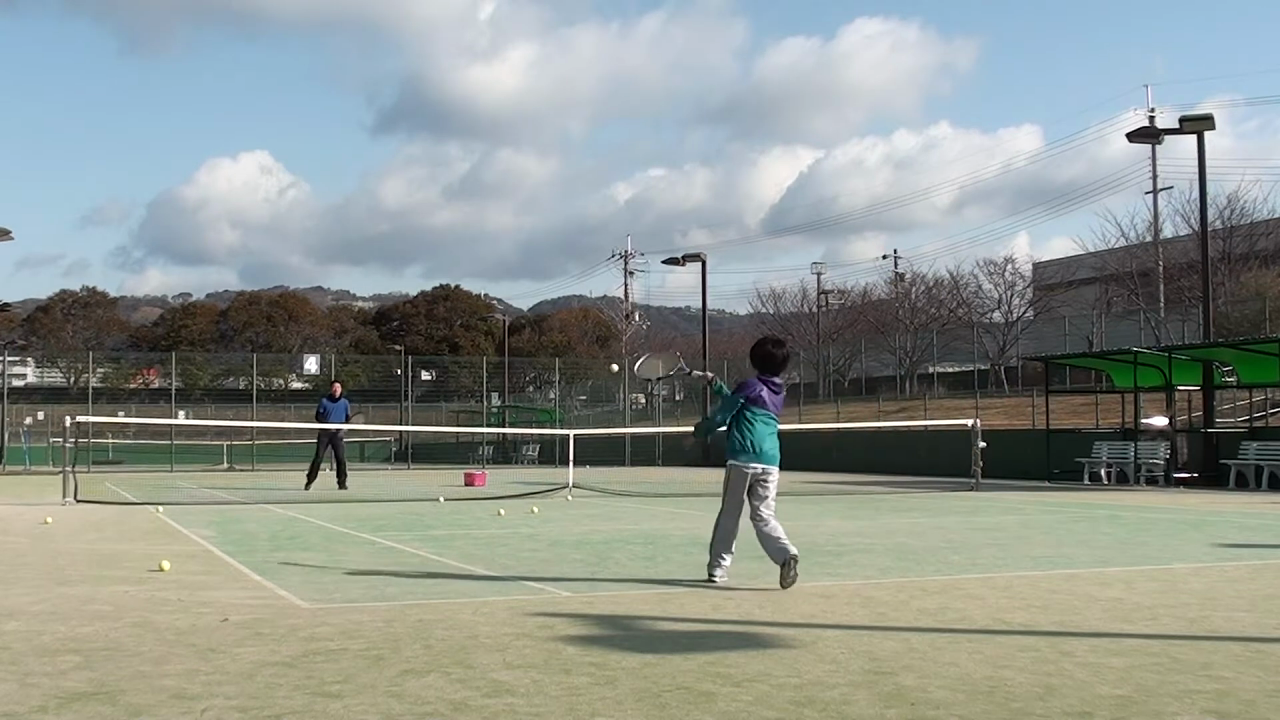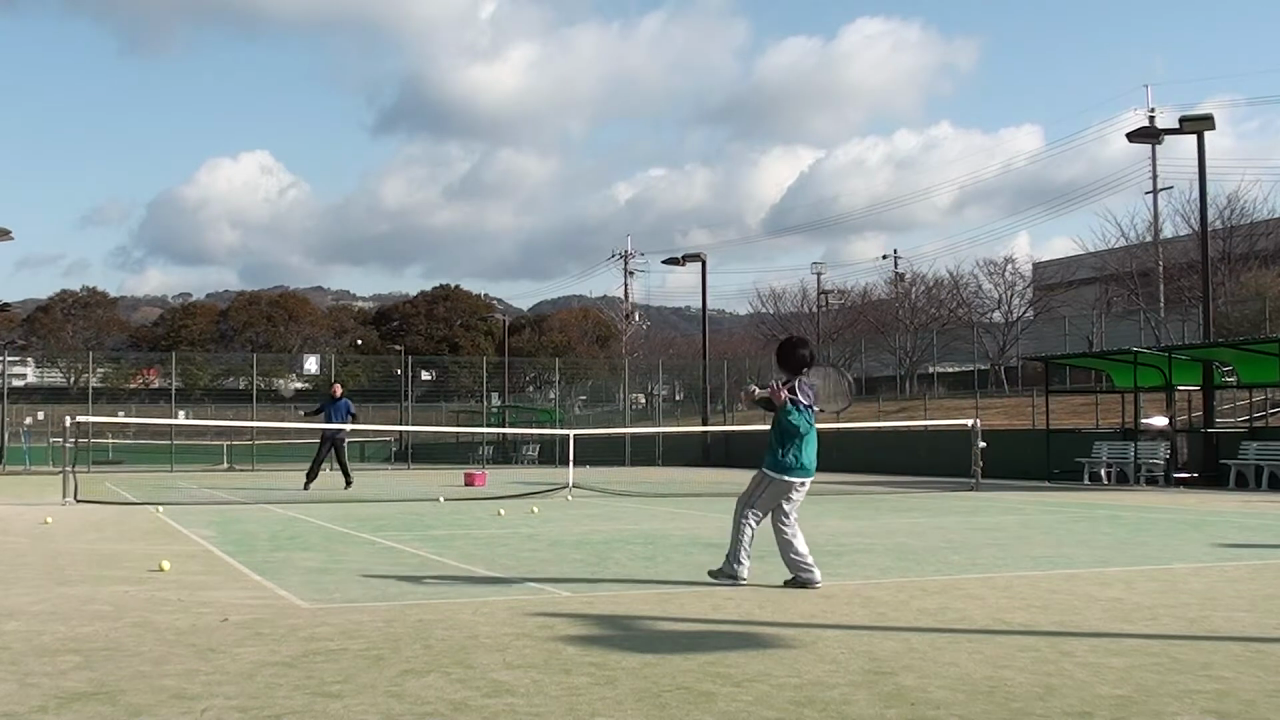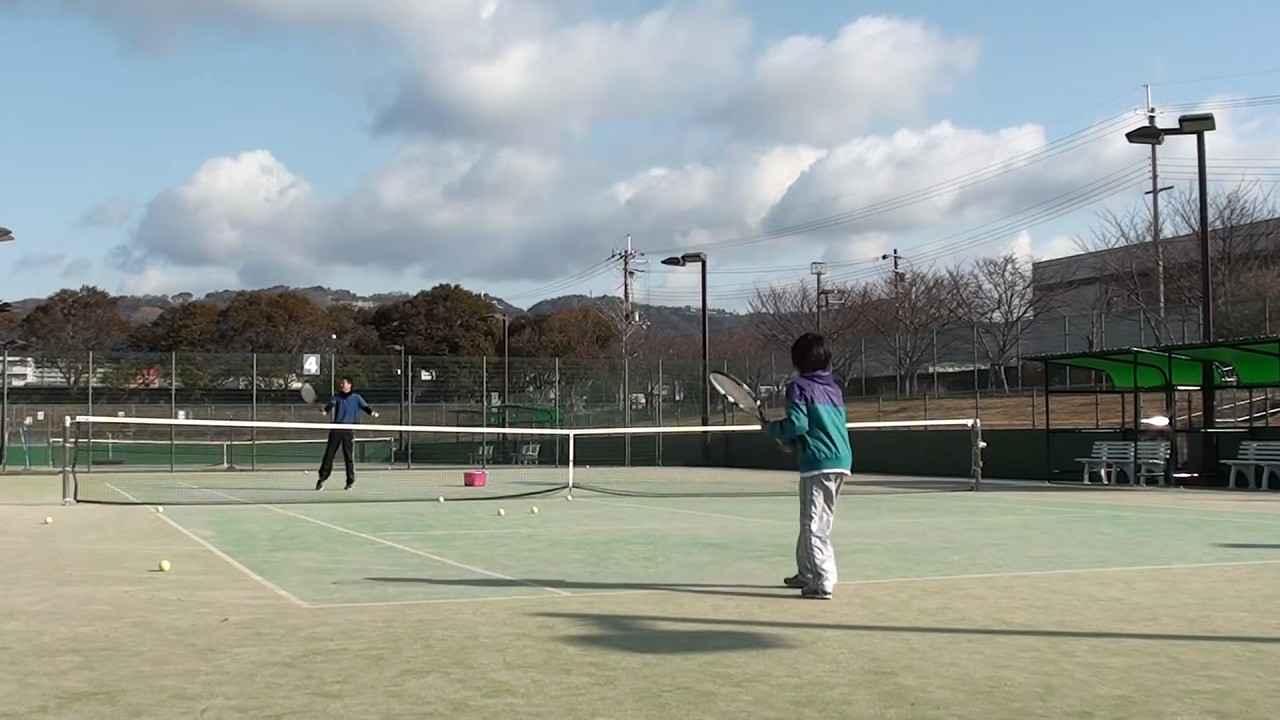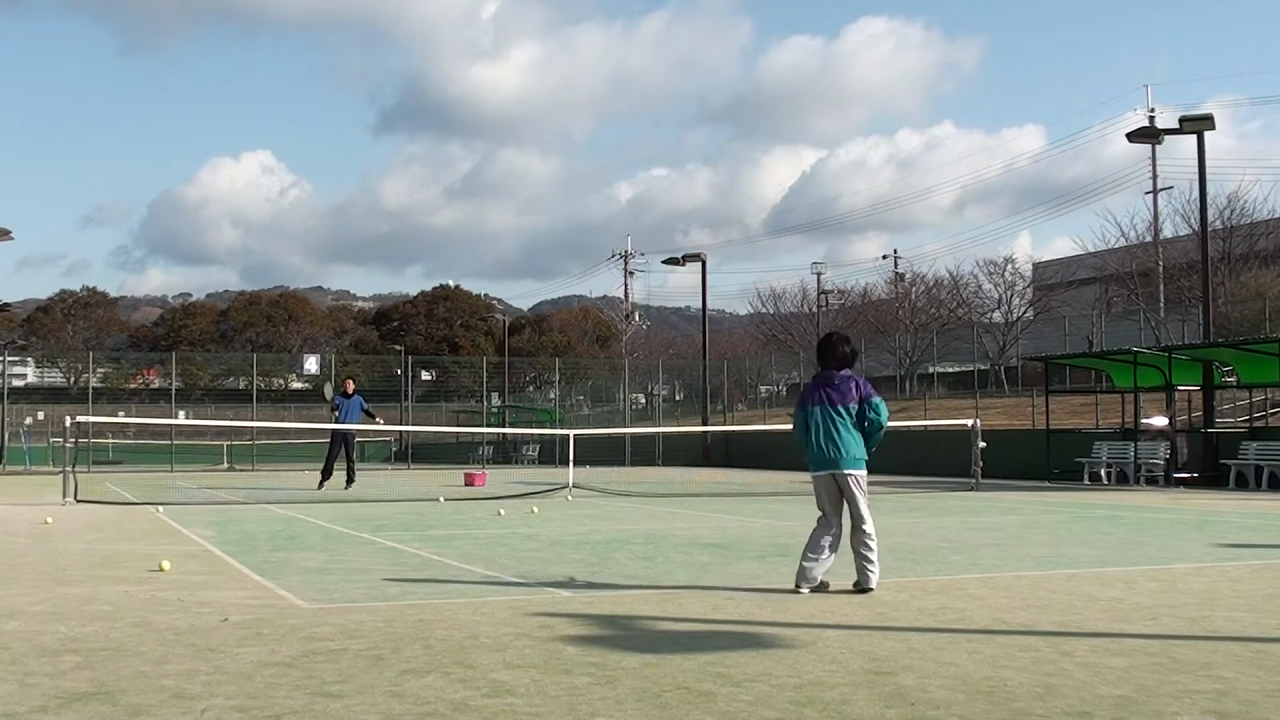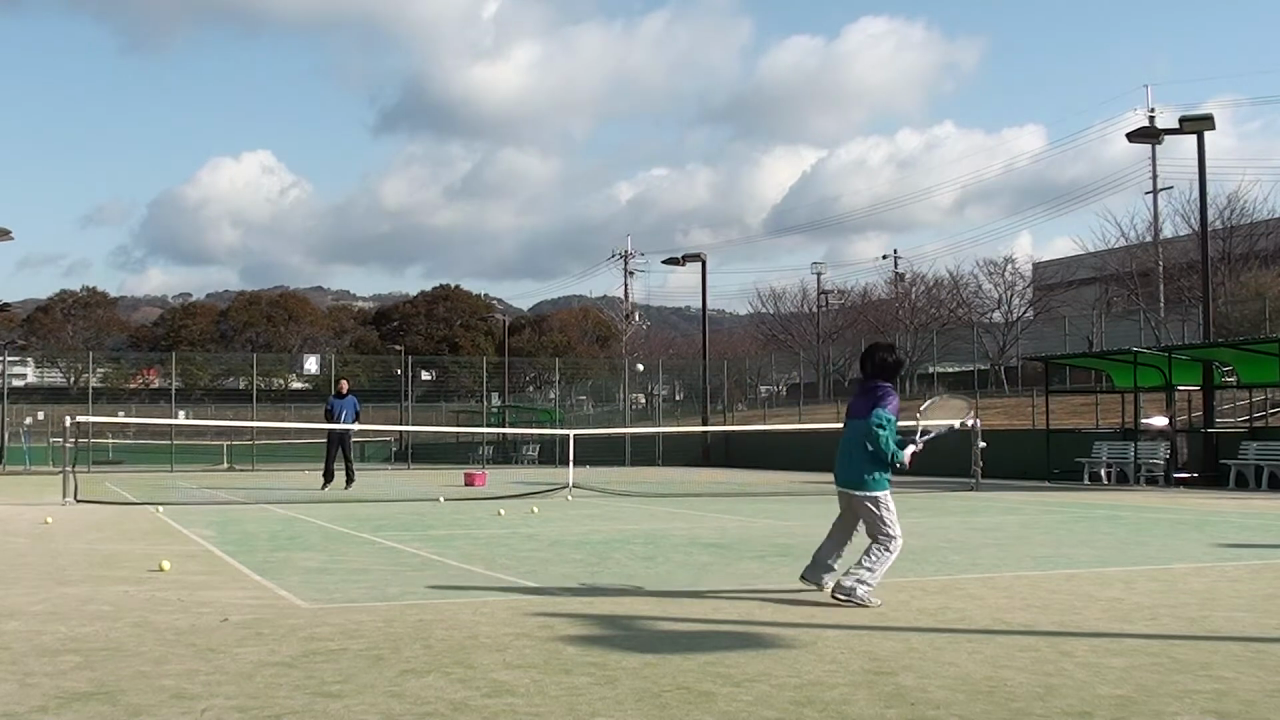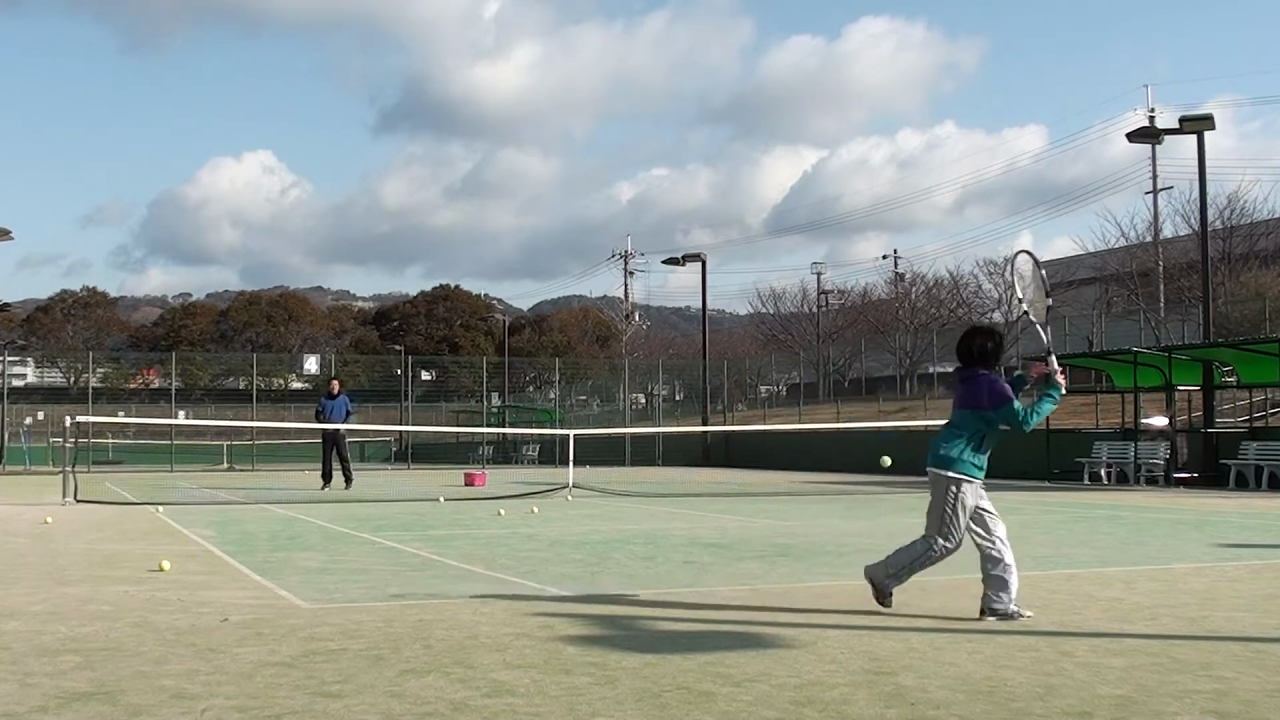
dt=0.4s
person 1, frame 1
left shoulder: (749, 386)
right shoulder: (779, 394)
left elbow: (720, 417)
left wrist: (699, 431)
right wrist: (718, 385)
left hip: (742, 459)
right hip: (769, 463)
left knee: (729, 514)
right knee: (764, 517)
left ankle: (717, 568)
right ankle: (786, 554)
person 1, frame 2
left shoulder: (796, 387)
right shoulder: (801, 386)
left elbow: (799, 427)
left wrist: (781, 405)
left hip: (782, 468)
right hip: (801, 470)
left knee: (747, 510)
right knee: (784, 520)
left ankle: (735, 569)
right ankle: (807, 574)
person 1, frame 3
left shoulder: (798, 387)
right shoulder: (834, 388)
left elbow: (797, 425)
left wrist: (776, 430)
left hip: (818, 463)
right hip: (841, 461)
left knee: (814, 524)
right knee: (816, 521)
left ankle: (822, 584)
right ankle: (808, 574)
person 1, frame 4
left shoulder: (809, 390)
right shoulder: (859, 385)
left elbow: (800, 431)
right elbow: (878, 418)
right wrist: (866, 445)
left hip: (821, 464)
right hip: (852, 461)
left knee: (829, 521)
right knee: (862, 520)
left ankle: (808, 577)
right ankle: (867, 578)
person 1, frame 5
left shoulder: (859, 397)
right shoulder: (888, 397)
right elbow: (875, 430)
left wrist: (902, 444)
right wrist: (898, 456)
left hip: (845, 477)
right hip: (869, 480)
left knee: (846, 525)
right knee: (888, 539)
left ankle: (816, 574)
right ankle: (852, 586)
person 1, frame 6
left shoulder: (972, 382)
right shoulder: (990, 383)
right elbow: (1022, 421)
left wrist: (1024, 378)
right wrist: (1053, 391)
left hip: (954, 469)
right hip: (957, 469)
left knee: (993, 532)
right knee: (943, 539)
left ankle: (999, 602)
right ankle: (883, 575)
